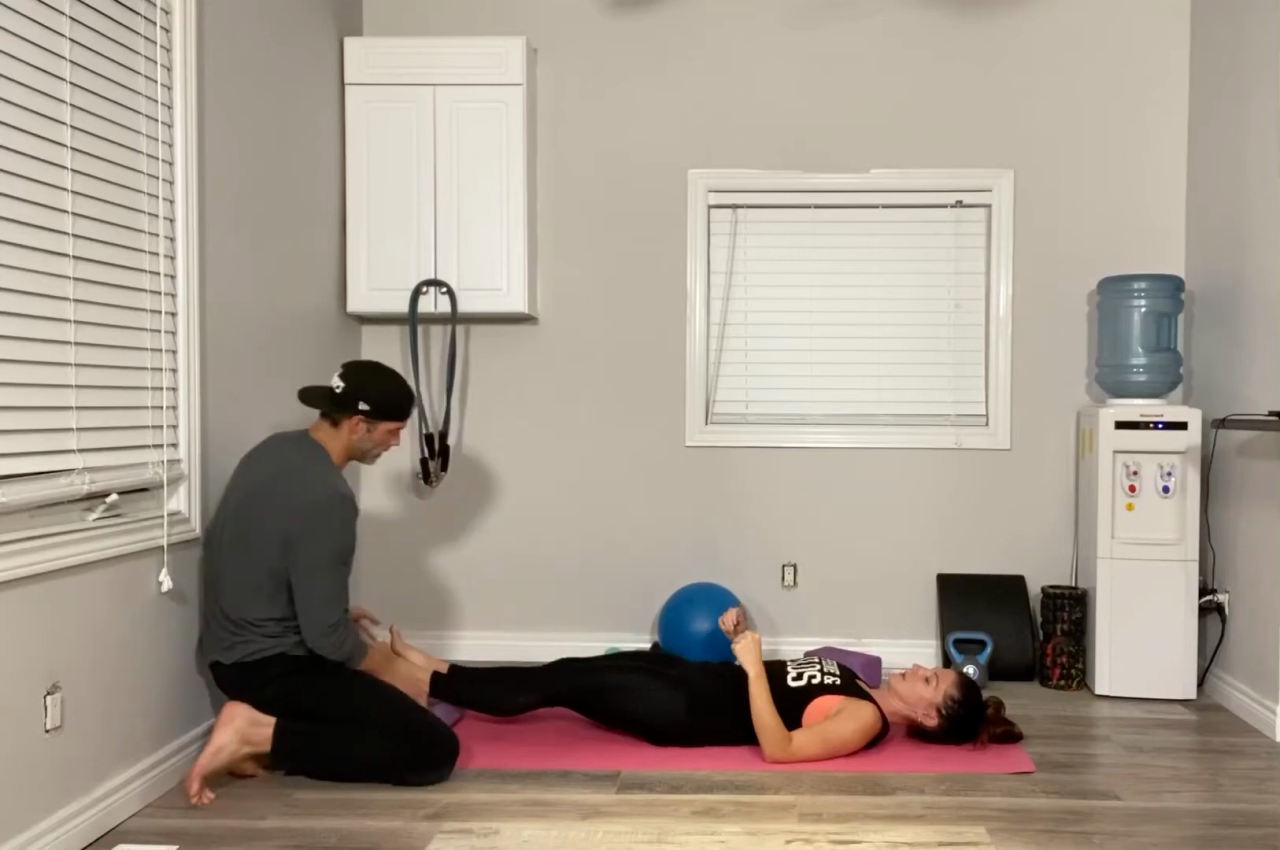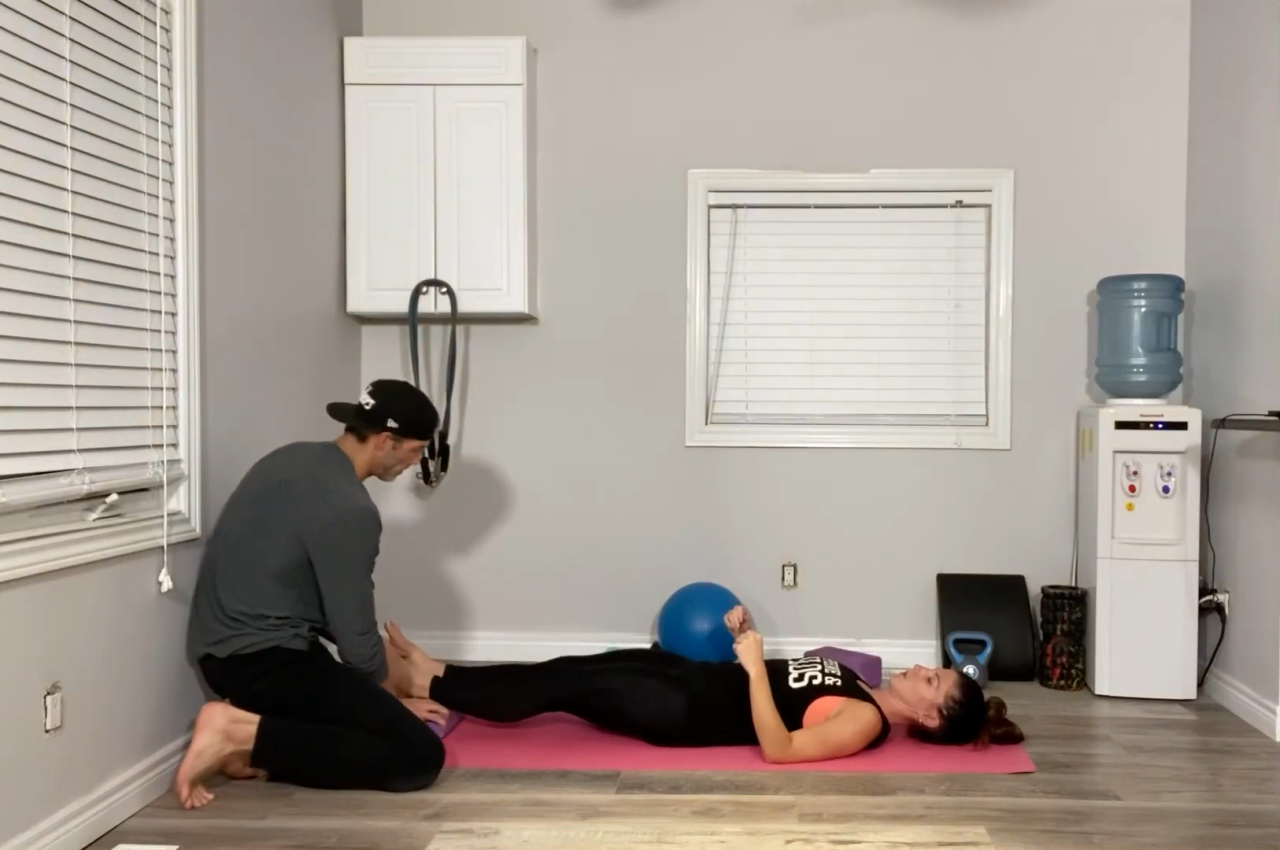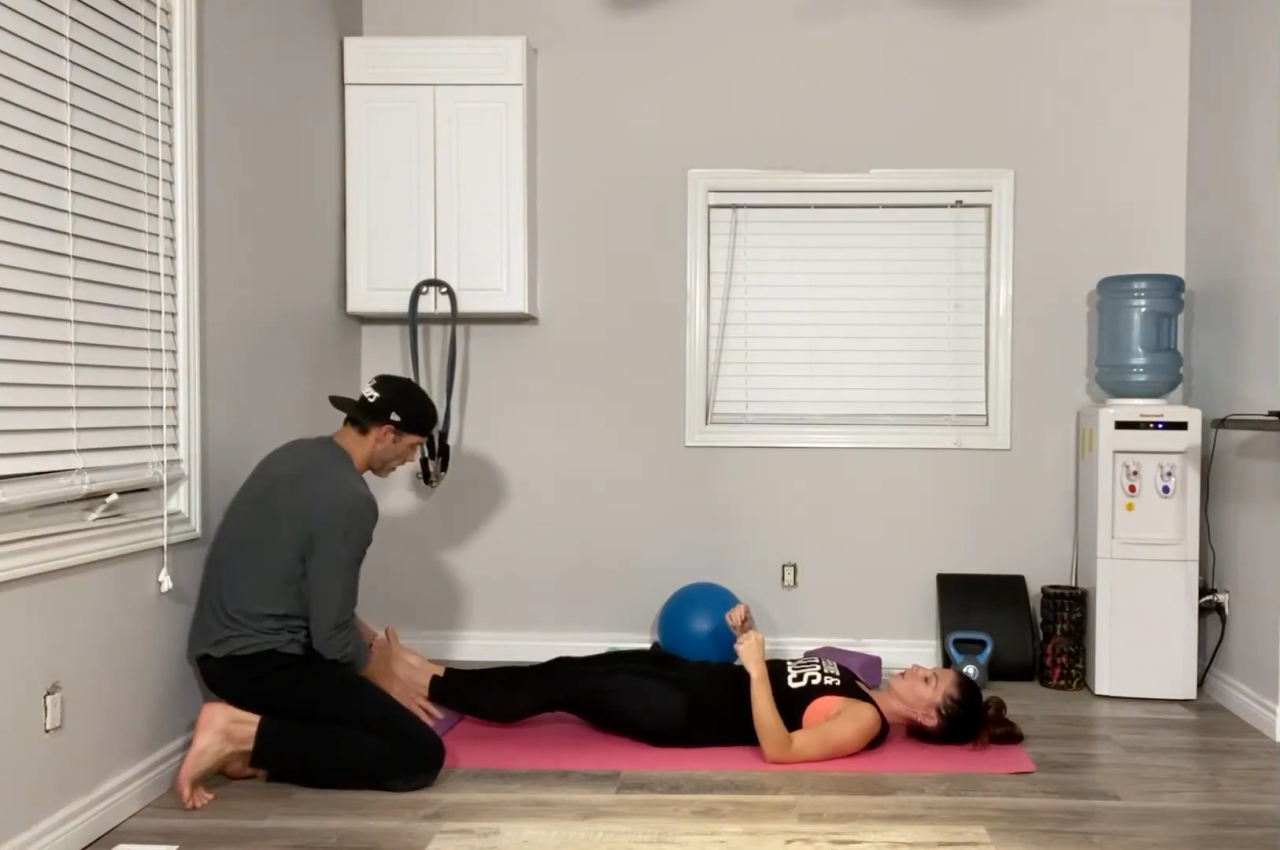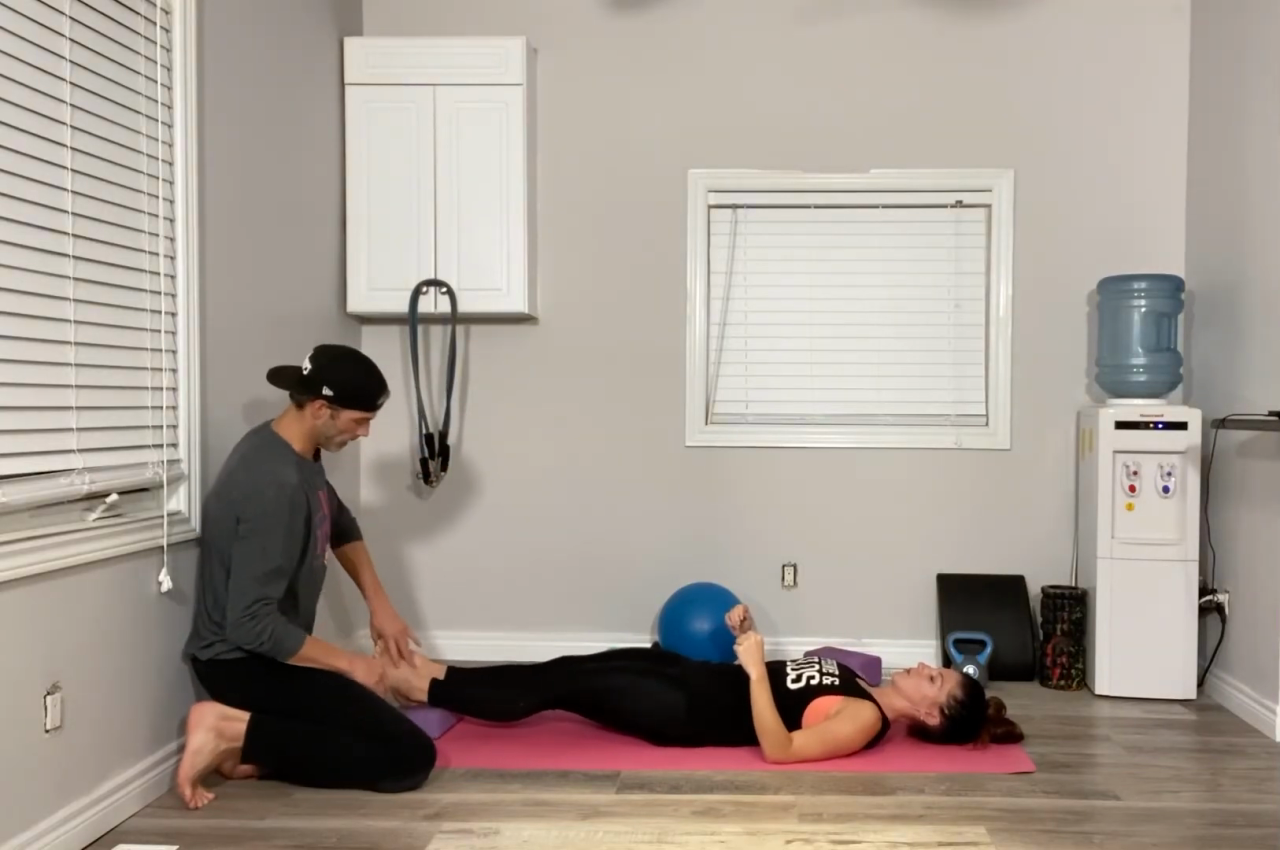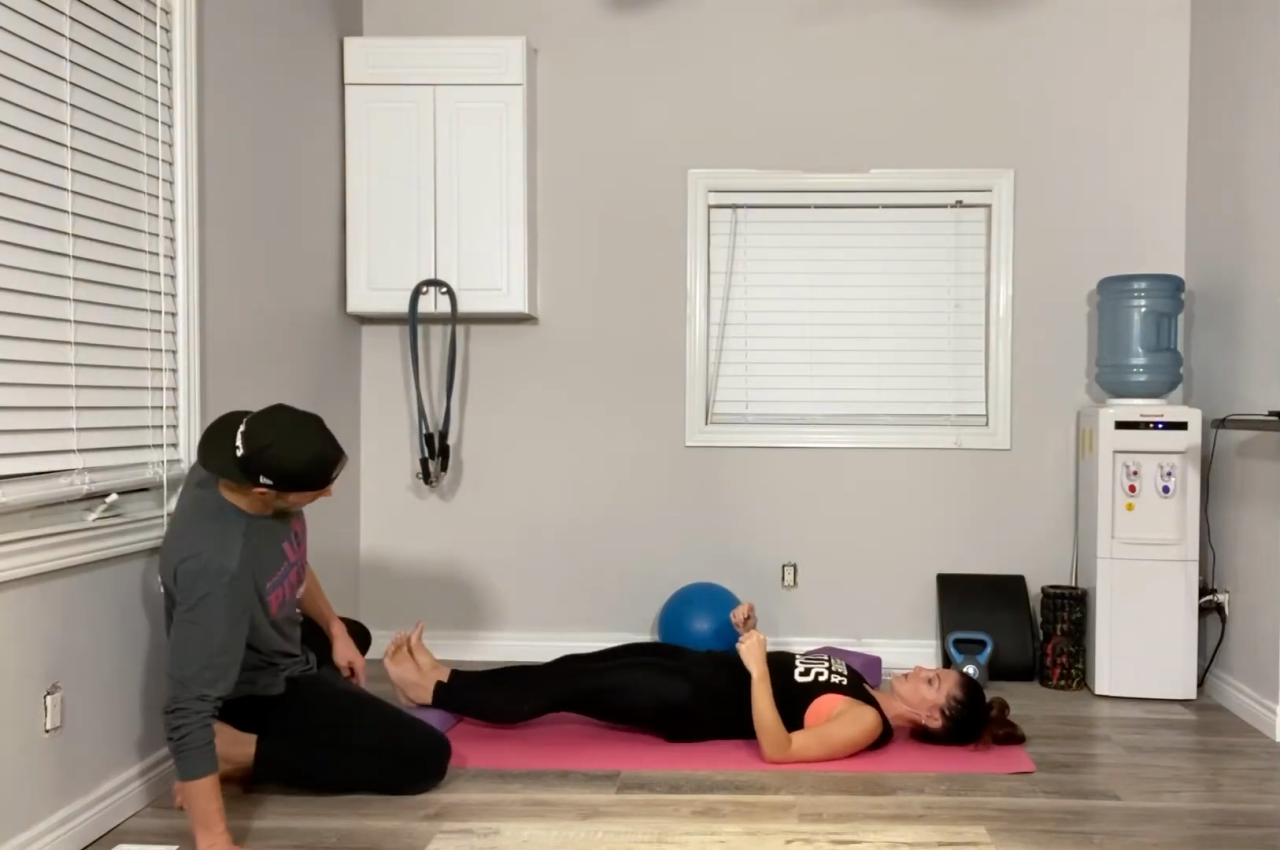
dt=1s
person 1, frame 1
left shoulder: (865, 721)
right shoulder: (860, 689)
left elbow: (777, 747)
left wrist: (751, 665)
right wrist: (744, 639)
left hip: (699, 715)
right hip: (703, 678)
left knee: (568, 686)
right knee: (571, 669)
left ankle: (426, 683)
right ankle: (439, 670)
person 1, frame 2
left shoulder: (865, 723)
right shoulder: (860, 689)
left elbow: (777, 747)
left wrist: (753, 664)
right wrist: (748, 637)
left hip: (699, 713)
right hip: (704, 677)
left knee: (568, 688)
right knee: (571, 667)
left ankle: (427, 687)
right ankle: (437, 671)
person 1, frame 3
left shoulder: (866, 722)
right shoulder: (863, 689)
left elbow: (780, 747)
left wrist: (754, 667)
right wrist: (750, 638)
left hip: (701, 713)
right hip: (706, 677)
left knee: (573, 690)
right knee: (569, 669)
left ankle: (431, 688)
right ankle: (438, 676)
person 1, frame 4
left shoulder: (866, 721)
right shoulder: (863, 688)
left elbow: (778, 747)
left wrist: (753, 667)
right wrist: (750, 638)
left hip: (700, 714)
right hip: (705, 678)
left knee: (571, 688)
right knee: (573, 667)
left ankle: (428, 690)
right ankle: (440, 677)
person 1, frame 5
left shoulder: (867, 724)
right shoulder: (866, 693)
left elbow: (776, 748)
left wrist: (755, 667)
right wrist: (751, 636)
left hip: (701, 703)
right hip: (702, 669)
left knee: (571, 691)
right knee: (573, 667)
left ankle: (432, 692)
right ankle: (444, 676)
person 2, frame 1
left shoulder: (277, 449)
right shoulder: (326, 499)
right elbow: (327, 636)
left wrist: (339, 614)
right wrist: (389, 673)
left hip: (236, 650)
right hip: (272, 663)
right knee: (434, 749)
left ankle: (260, 723)
right ankle: (259, 734)
person 2, frame 2
left shoulder: (299, 458)
right shoulder: (348, 509)
right elbow: (356, 637)
left wrist: (398, 673)
right wrist: (394, 699)
left hip: (225, 645)
right hip: (260, 656)
left knee: (362, 715)
right knee: (419, 756)
left ankle: (249, 723)
right ankle: (242, 734)
person 2, frame 3
left shoulder: (296, 456)
right shoulder: (348, 499)
right elbow: (331, 633)
left wrist: (379, 646)
right wrist: (390, 685)
left hip: (222, 649)
right hip: (261, 659)
left knee: (363, 719)
right knee: (420, 755)
left ankle: (249, 728)
right ankle: (244, 735)
person 2, frame 4
left shoulder: (292, 450)
right shoulder: (274, 486)
left elbow: (342, 527)
right elbow: (252, 624)
left wrist: (379, 604)
right wrist: (350, 663)
left hip: (258, 652)
right hip: (244, 660)
left knee: (370, 717)
right knee: (411, 756)
left ankle: (247, 742)
right ankle: (235, 731)
person 2, frame 5
left shoulder: (245, 471)
right shoulder: (216, 565)
right elbow: (188, 707)
left wrist: (336, 633)
left hip: (282, 648)
right hip: (260, 689)
left knee: (355, 636)
right knee: (427, 758)
right ankle: (246, 752)
